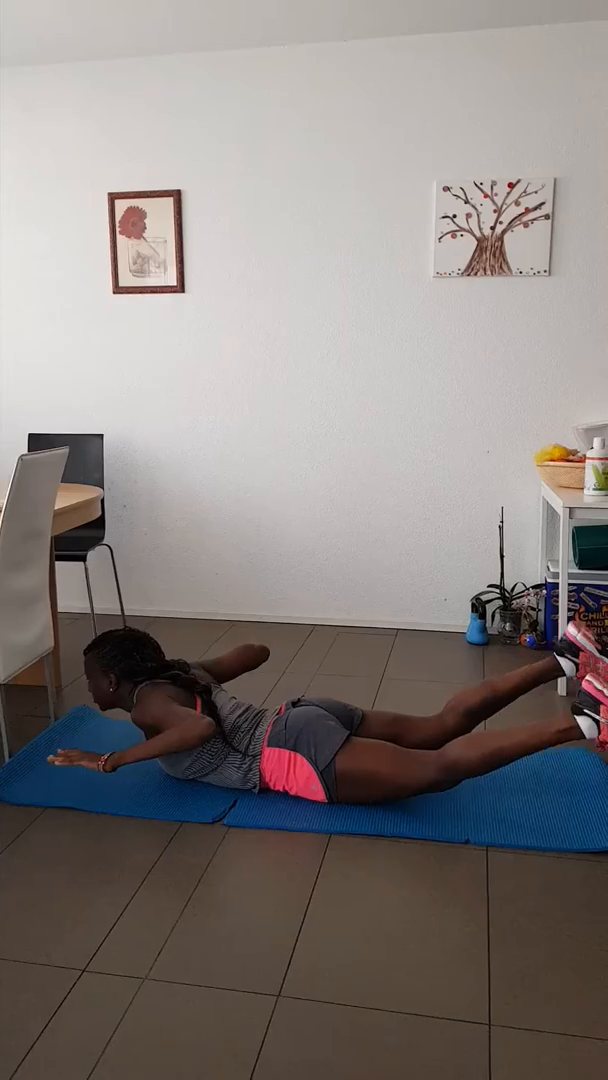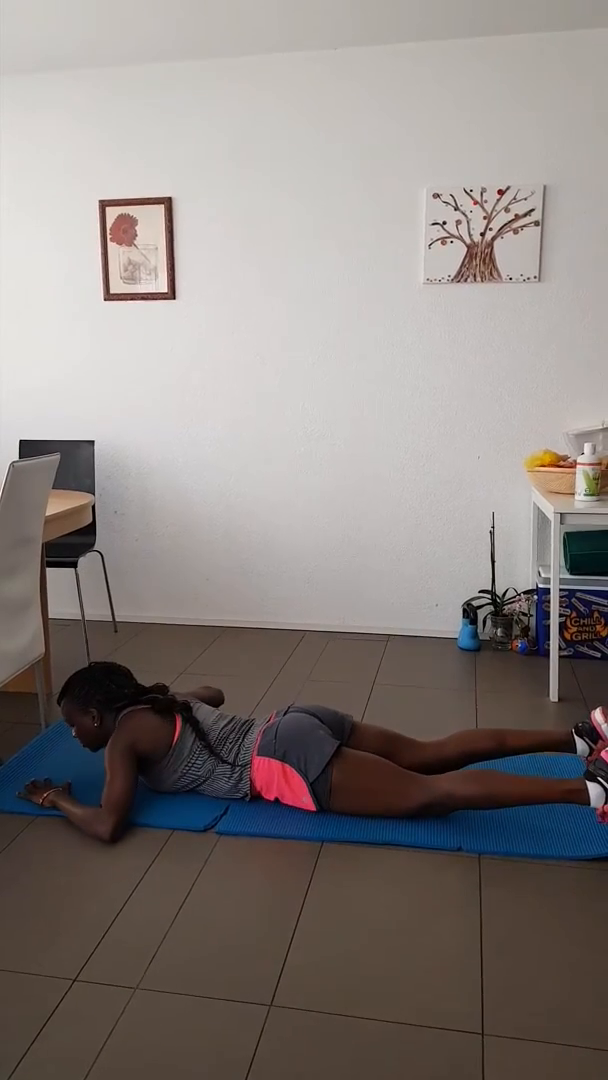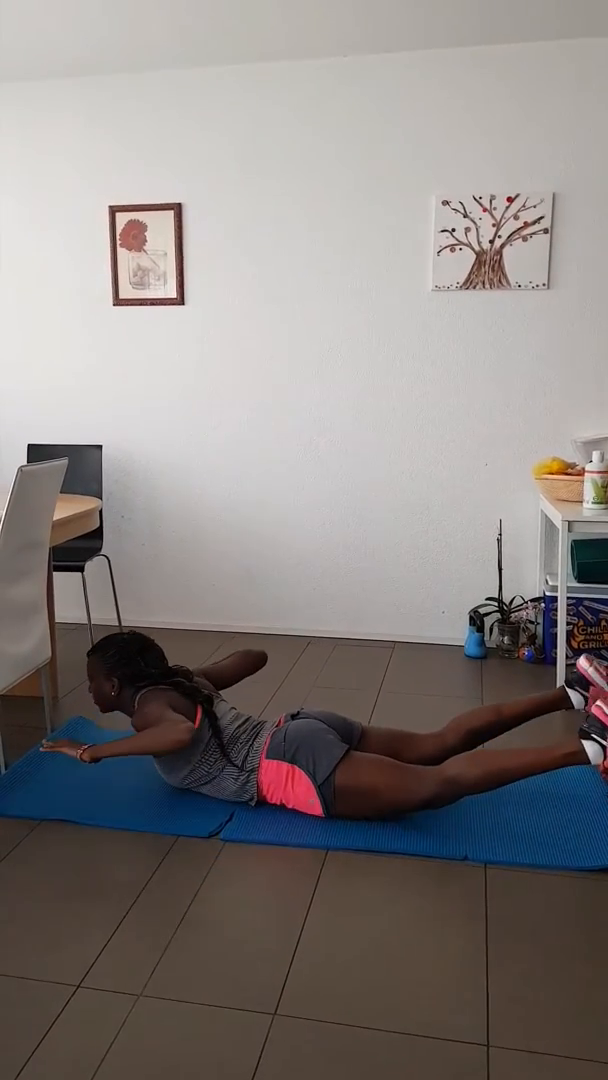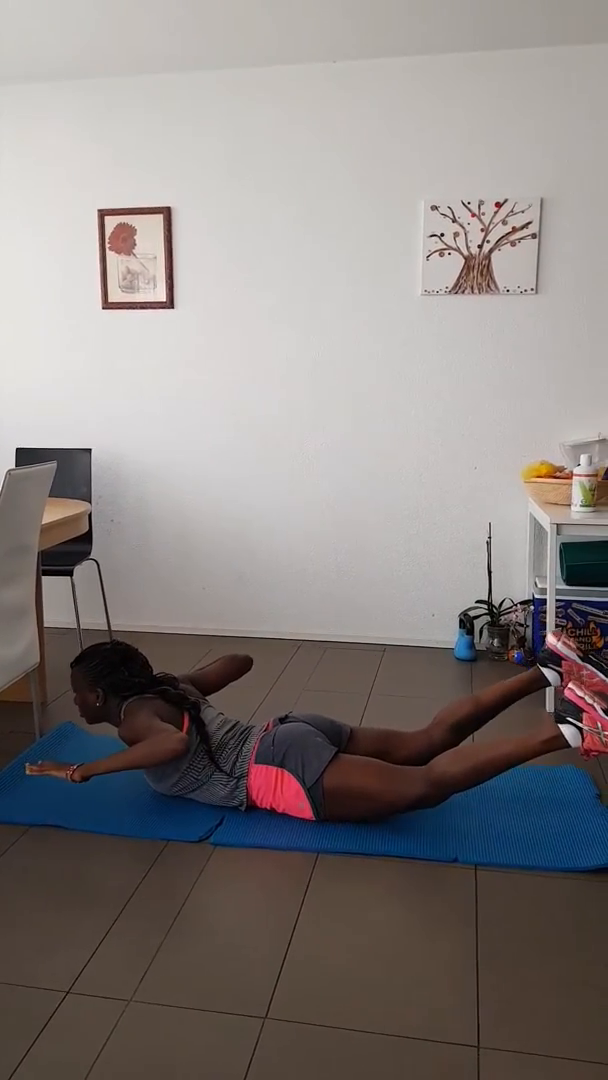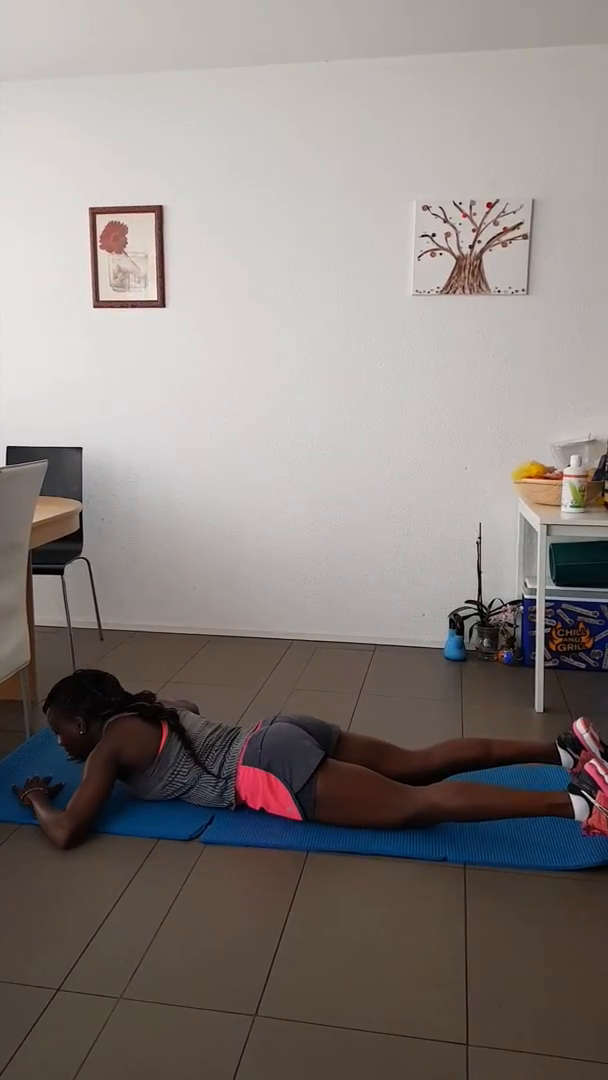
dt=1s
person 1, frame 1
left shoulder: (146, 704)
right shoulder: (186, 675)
left elbow: (201, 728)
right elbow: (257, 650)
left wrist: (111, 760)
left hip: (300, 758)
right hip: (307, 720)
left knee: (443, 766)
right knee: (442, 727)
right ankle: (562, 659)
person 1, frame 2
left shoulder: (124, 736)
right shoulder: (163, 702)
left elbow: (108, 825)
right elbow: (214, 692)
left wrist: (59, 800)
left hip: (289, 763)
right hip: (300, 727)
left knee: (432, 793)
right knee: (432, 755)
person 1, frame 3
left shoulder: (149, 707)
right shoulder: (185, 682)
left elbow: (182, 733)
right elbow: (255, 655)
left wrist: (95, 751)
left hip: (298, 769)
right hip: (305, 733)
left knee: (440, 782)
right knee: (439, 745)
person 1, frame 4
left shoulder: (133, 718)
right shoulder: (171, 689)
left elbow: (173, 742)
right elbow: (239, 659)
left wrist: (83, 769)
left hip: (285, 773)
right hip: (294, 737)
left knee: (428, 783)
right knee: (429, 742)
right ankle: (547, 671)
person 1, frame 5
left shoulder: (109, 746)
right shoulder: (147, 709)
left elbow: (66, 832)
left wrist: (37, 799)
left hip: (272, 772)
right hip: (285, 738)
left knee: (419, 803)
right knee: (419, 765)
